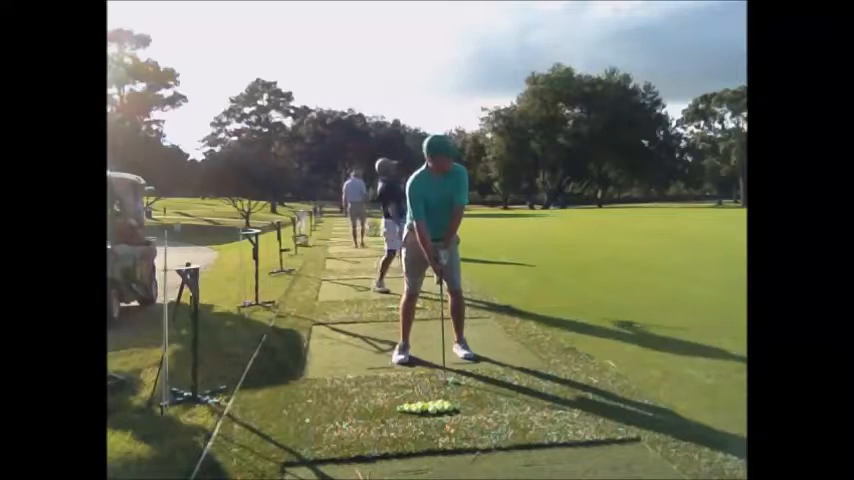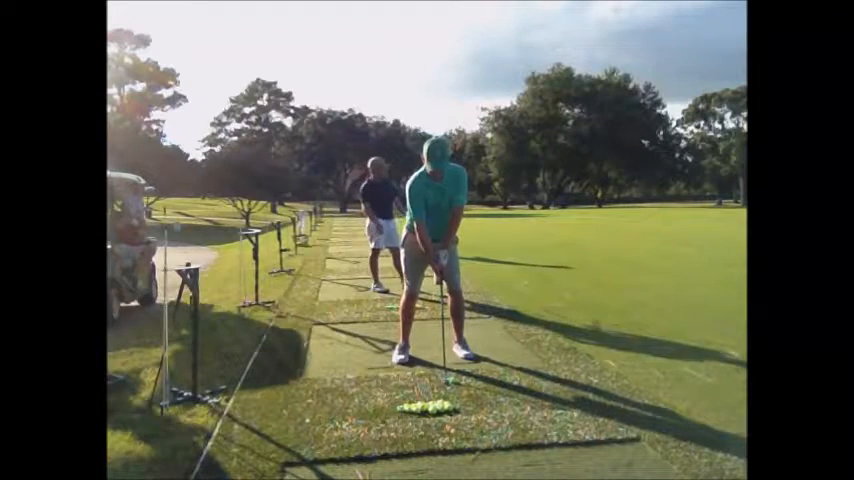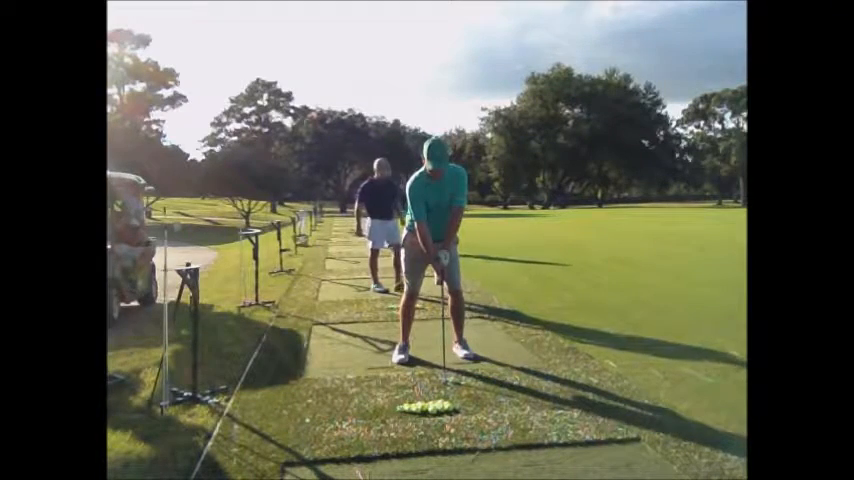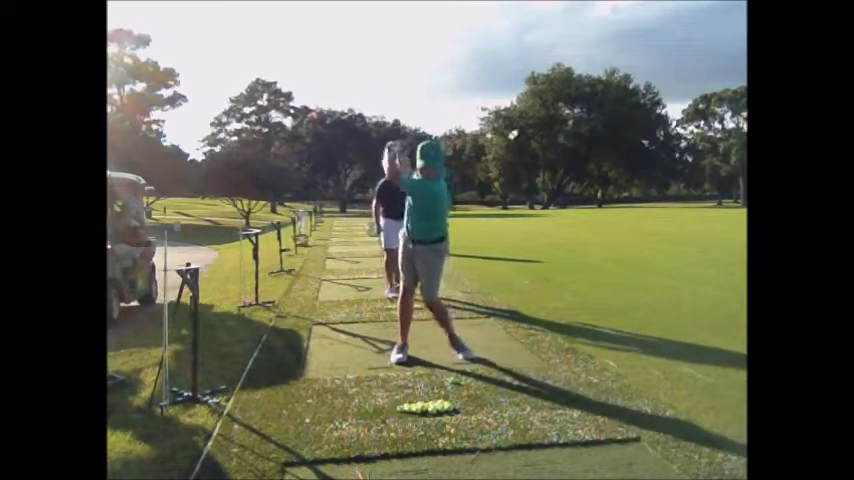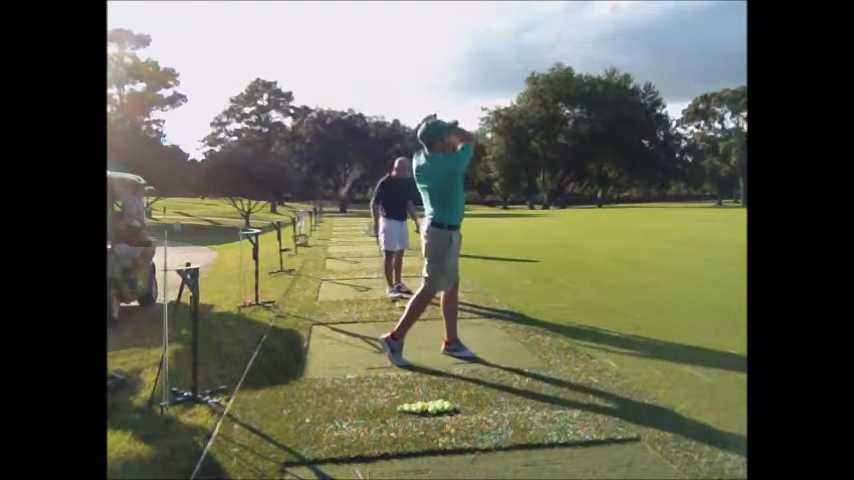
dt=1s
person 1, frame 1
left shoulder: (459, 173)
right shoulder: (415, 183)
left elbow: (458, 212)
right elbow: (420, 226)
left wrist: (444, 247)
right wrist: (431, 261)
left hip: (447, 239)
right hip: (417, 240)
left knee: (456, 291)
right knee: (411, 292)
left ankle: (460, 341)
right ankle: (403, 344)
person 1, frame 2
left shoulder: (458, 174)
right shoulder: (415, 184)
left elbow: (457, 212)
right elbow: (420, 226)
left wrist: (444, 247)
right wrist: (432, 261)
left hip: (446, 240)
right hip: (416, 240)
left knee: (455, 291)
right knee: (411, 292)
left ankle: (459, 341)
right ankle: (403, 344)
person 1, frame 3
left shoulder: (459, 175)
right shoulder: (415, 184)
left elbow: (457, 213)
right elbow: (421, 225)
left wrist: (445, 248)
right wrist: (433, 259)
left hip: (446, 240)
right hip: (416, 241)
left knee: (456, 291)
right knee: (411, 293)
left ankle: (459, 341)
right ankle: (403, 344)
person 1, frame 4
left shoulder: (429, 188)
right shoulder: (423, 177)
left elbow: (393, 177)
left hip: (431, 247)
right hip: (408, 240)
left knee: (430, 299)
right knee: (406, 291)
left ankle: (453, 339)
right ankle: (402, 343)
person 1, frame 5
left shoulder: (419, 161)
right shoulder: (451, 165)
right elbow: (468, 139)
left wrist: (430, 126)
right wrist: (440, 127)
left hip: (441, 230)
right hip: (443, 233)
left knee: (451, 286)
right knee: (430, 289)
left ankle: (451, 341)
right ankle: (395, 338)
person 2, frame 1
left shoulder: (392, 183)
right shoulder: (385, 187)
left elbow: (401, 202)
right elbow: (391, 207)
right wrist: (399, 225)
left hip: (399, 221)
right hip: (392, 222)
right knee: (391, 253)
right ankle: (379, 283)
person 2, frame 2
left shoulder: (388, 183)
right shoulder: (367, 187)
left elbow: (396, 201)
right elbow: (365, 208)
right wrist: (375, 223)
left hip: (390, 221)
right hip: (376, 222)
left knee: (396, 251)
right knee: (375, 252)
left ankle: (404, 280)
right ankle: (376, 283)
person 2, frame 3
left shoulder: (391, 184)
right shoulder: (367, 186)
left elbow: (396, 203)
right elbow: (358, 207)
left wrist: (401, 217)
right wrist: (358, 226)
left hip: (391, 221)
right hip: (375, 222)
left knee: (398, 249)
right knee: (374, 252)
left ankle: (398, 281)
right ankle: (375, 283)
person 2, frame 4
right shoulder: (385, 184)
right elbow: (376, 204)
right wrist: (377, 224)
left hip: (402, 220)
right hip: (388, 220)
left knee: (398, 253)
right knee: (390, 253)
left ankle: (398, 283)
right ankle: (390, 287)
person 2, frame 5
left shoulder: (407, 182)
right shoulder: (385, 183)
right elbow: (374, 203)
left wrist: (415, 221)
right wrist: (375, 222)
left hip: (402, 221)
right hip: (389, 221)
left knee: (400, 253)
right knee: (389, 254)
left ankle: (398, 283)
right ankle: (390, 287)
